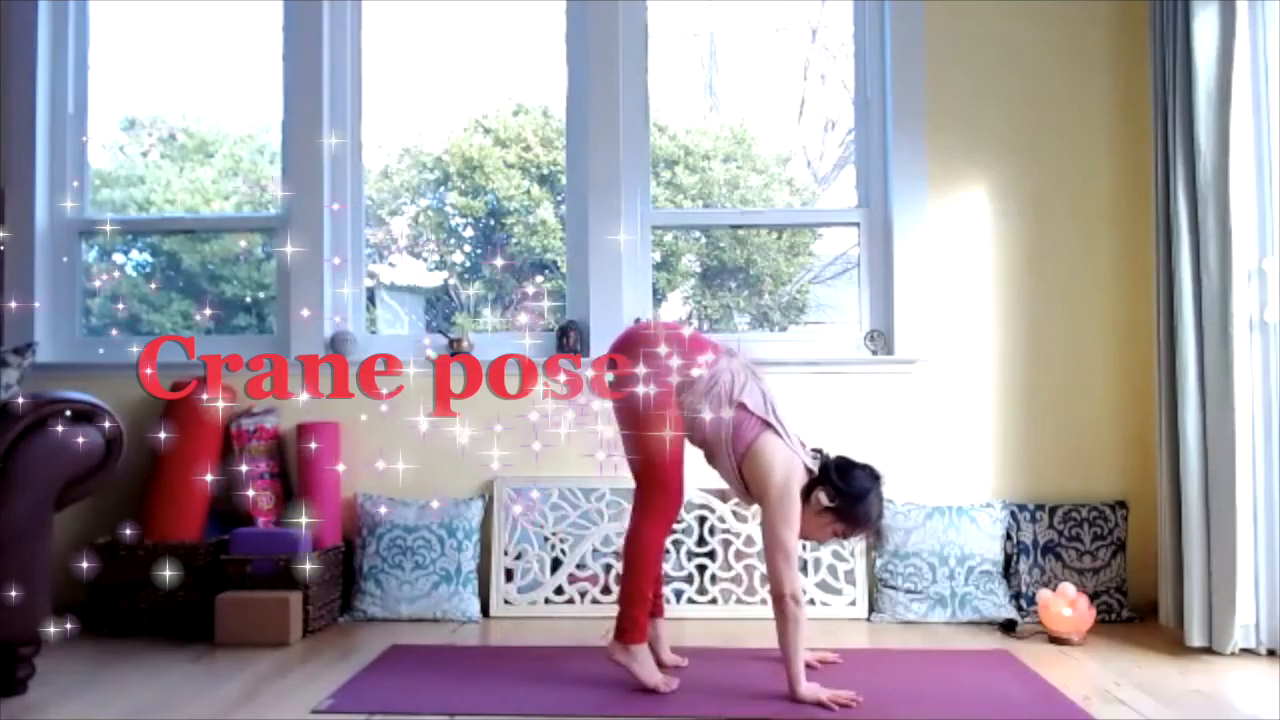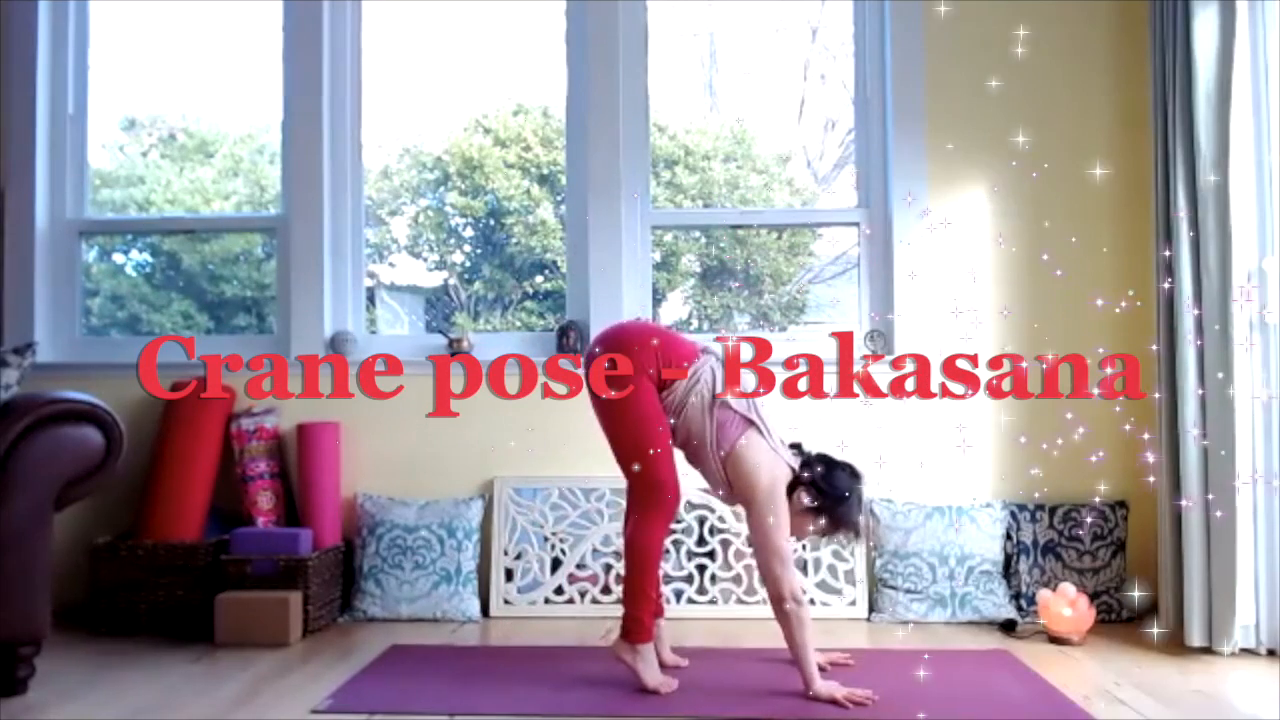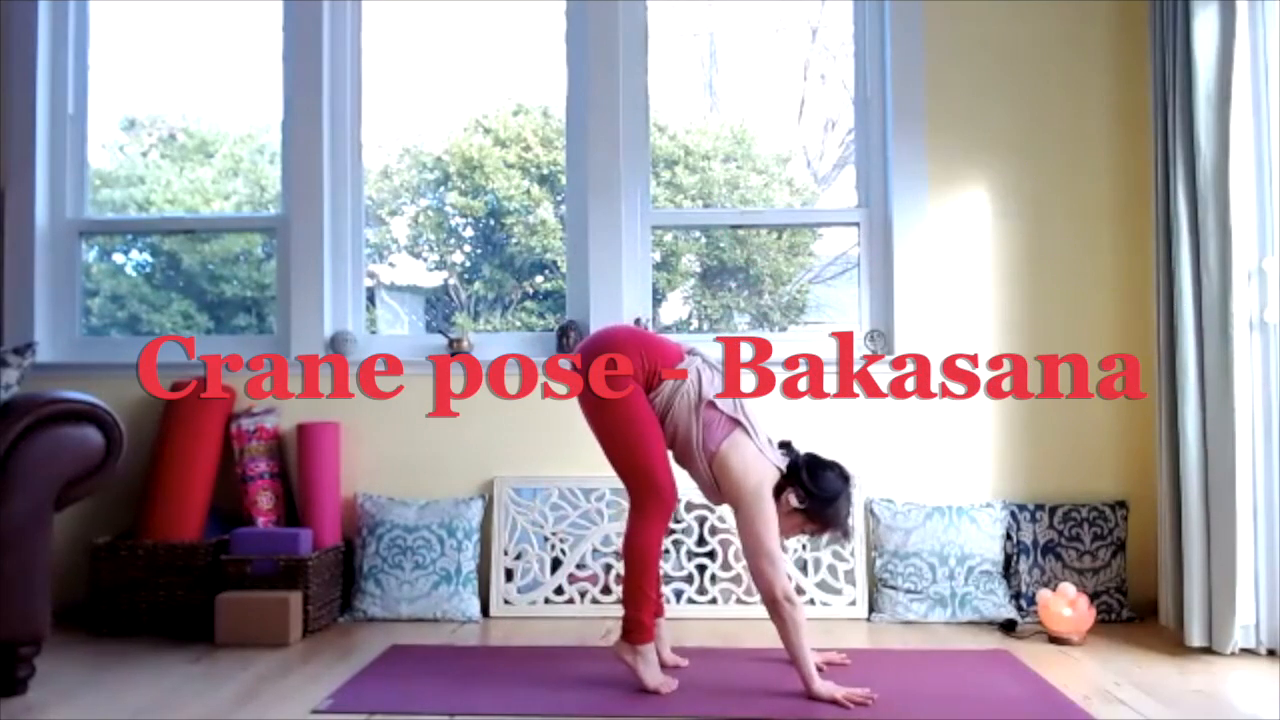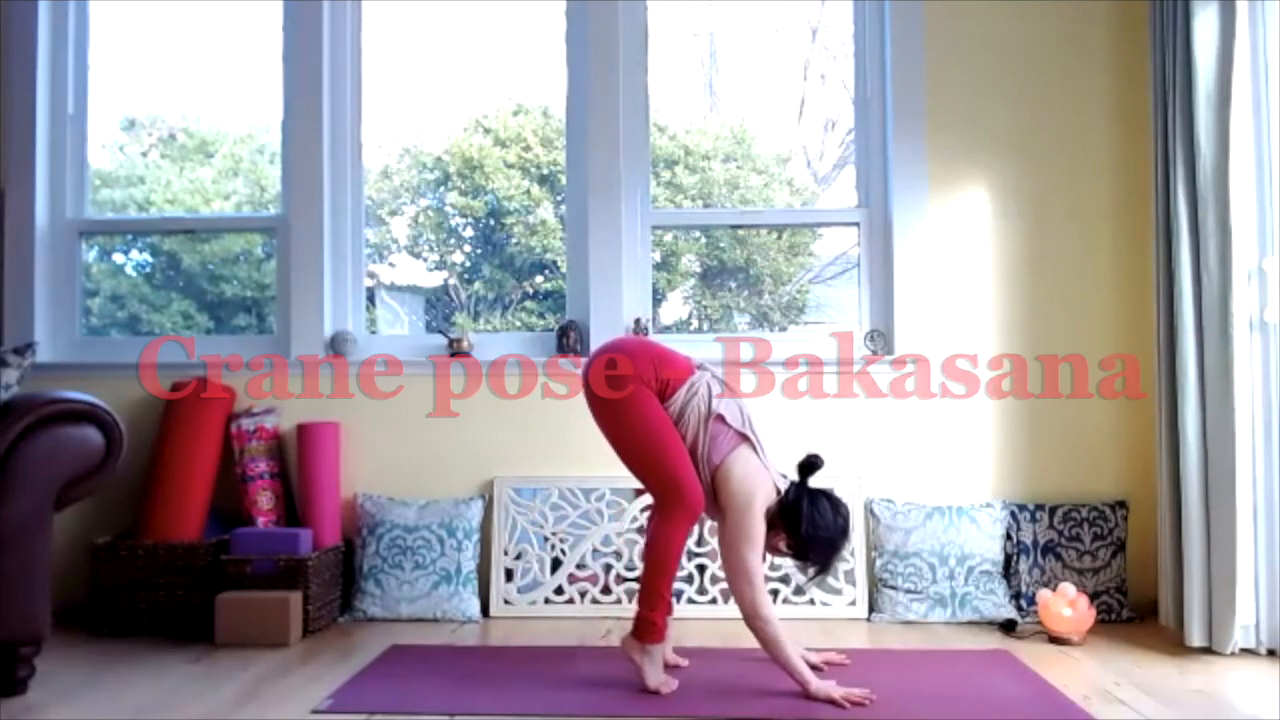
dt=1s
person 1, frame 1
left shoulder: (798, 475)
right shoulder: (784, 484)
left elbow: (784, 585)
right elbow: (787, 592)
left wrist: (795, 651)
right wrist: (799, 684)
left hip: (674, 363)
right hip: (650, 357)
left knee: (659, 503)
right knee: (660, 504)
left ankle: (651, 627)
right ankle: (630, 639)
person 1, frame 2
left shoulder: (779, 474)
right shoulder: (768, 486)
left elbow: (779, 579)
right elbow: (787, 594)
left wrist: (805, 652)
right wrist: (814, 683)
left hip: (648, 359)
right hip: (628, 356)
left knee: (649, 501)
right knee: (657, 502)
left ankle: (652, 631)
right ankle: (636, 641)
person 1, frame 3
left shoulder: (765, 474)
right shoulder: (755, 486)
left elbow: (772, 584)
right elbow: (780, 594)
left wrist: (802, 652)
right wrist: (813, 682)
left hip: (640, 365)
right hip: (616, 360)
left knee: (652, 500)
right knee: (656, 500)
left ankle: (653, 630)
right ankle: (638, 640)
person 1, frame 4
left shoulder: (766, 493)
right shoulder: (751, 502)
left elbow: (749, 590)
right elbow: (755, 608)
left wrist: (793, 653)
right wrist: (811, 683)
left hip: (644, 374)
right hip: (625, 371)
left knee: (677, 502)
right knee: (683, 502)
left ankle: (656, 634)
right ankle: (646, 638)
